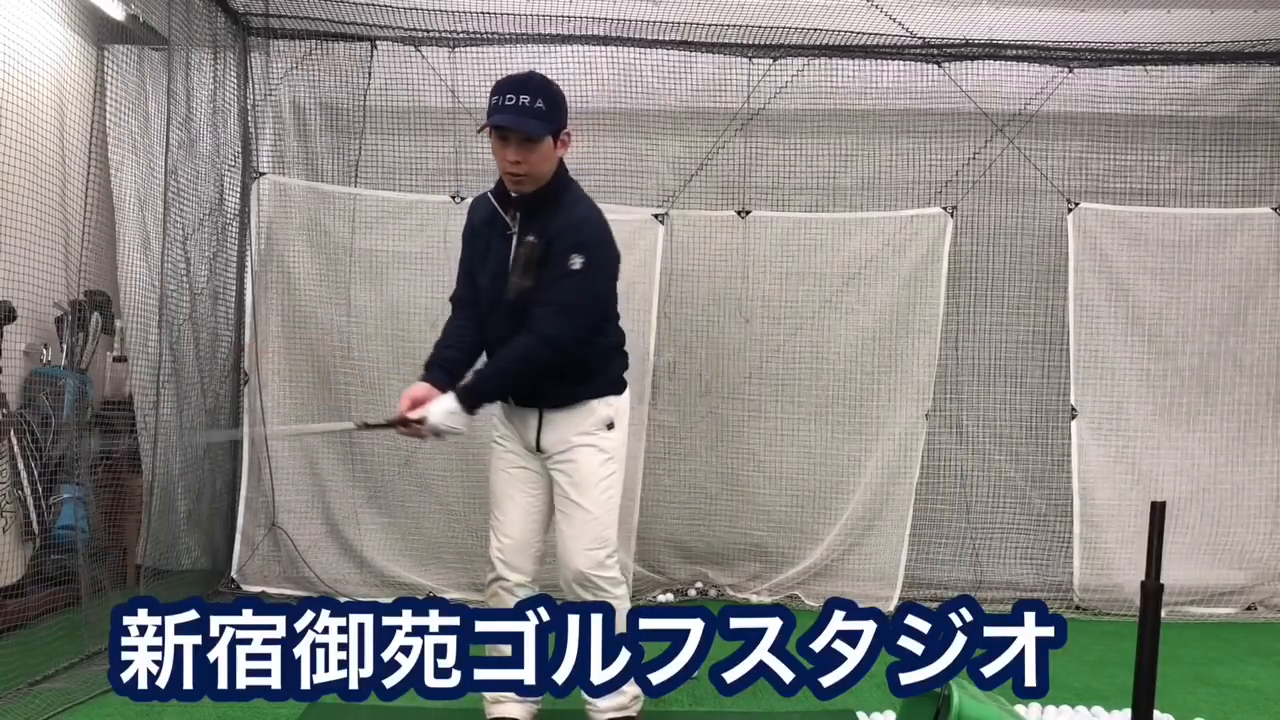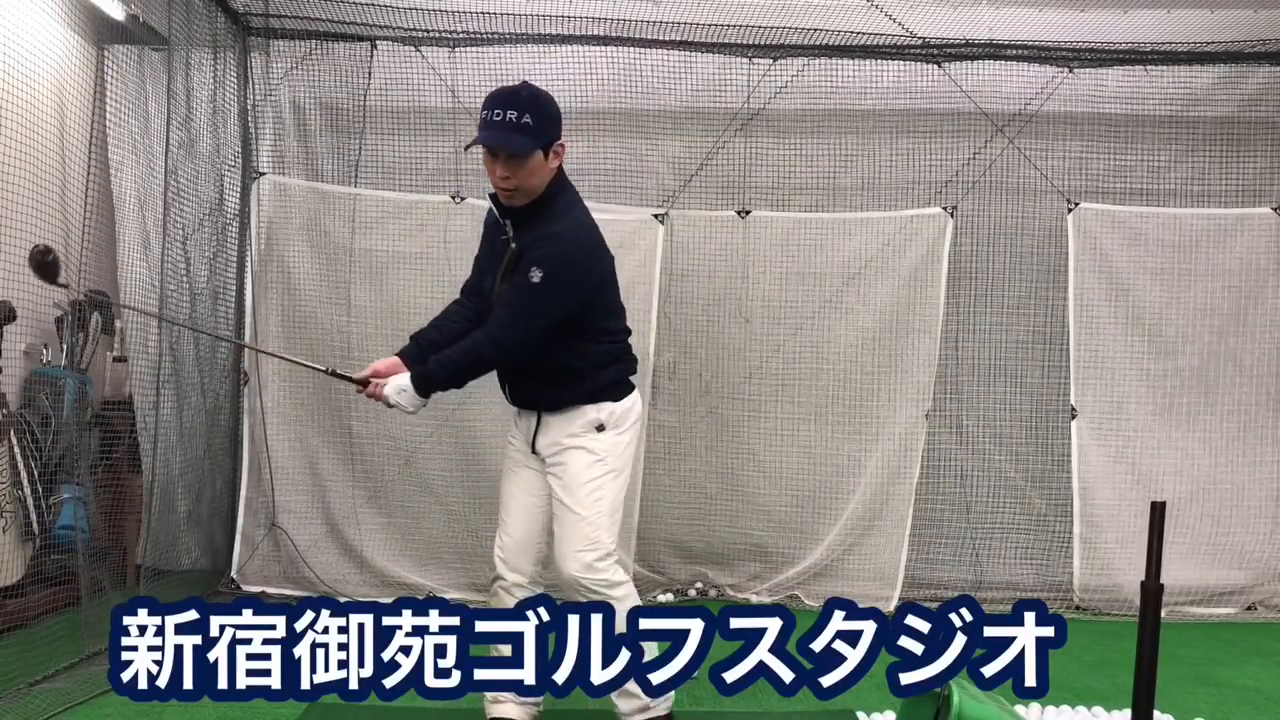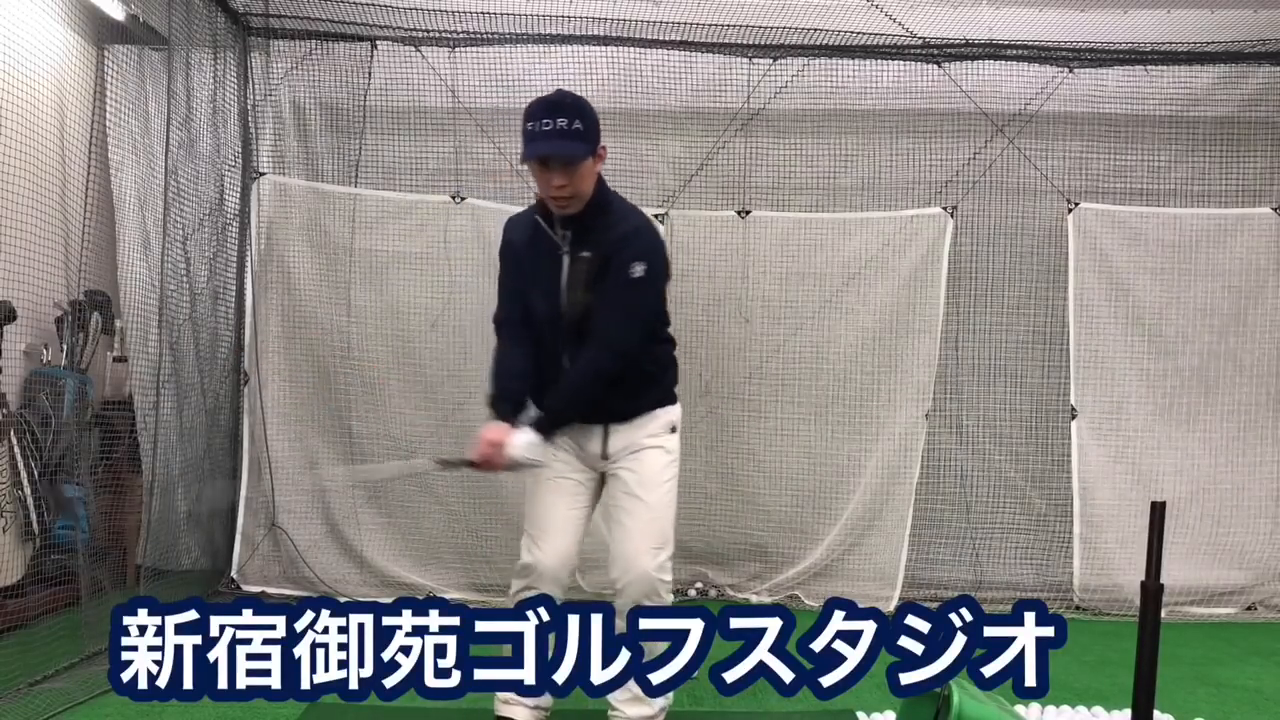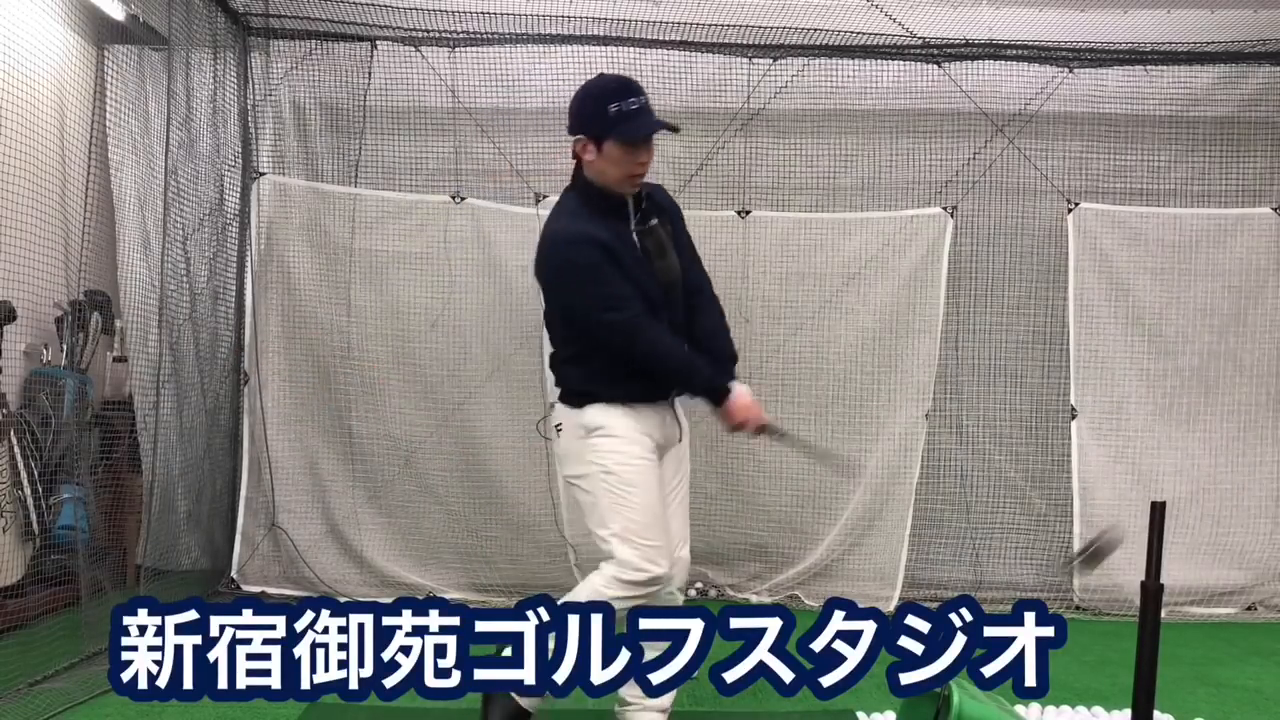
dt=0.3s
person 1, frame 1
left shoulder: (581, 226)
right shoulder: (484, 215)
left elbow: (549, 338)
right elbow: (468, 312)
left wrist: (460, 400)
right wrist: (434, 381)
left hip: (584, 414)
right hip: (511, 416)
left knee: (589, 566)
right knee: (508, 568)
person 1, frame 2
left shoulder: (568, 239)
right shoulder: (505, 216)
left elbow: (503, 339)
right elbow: (474, 306)
left wrist: (421, 384)
right wrist: (409, 359)
left hip: (594, 418)
right hip: (531, 418)
left knee: (587, 567)
right knee: (513, 568)
person 1, frame 3
left shoulder: (634, 238)
right shoulder: (521, 236)
left elbow: (609, 353)
right elbow: (516, 335)
left wrist: (533, 431)
right wrist: (503, 415)
left hip: (642, 426)
right hip: (566, 429)
left knee: (642, 574)
right knee: (542, 567)
person 1, frame 4
left shoulder: (657, 207)
right shoulder: (570, 237)
left elbow: (697, 300)
right elbow: (636, 334)
left wrist: (725, 384)
right wrist: (721, 390)
left hip: (659, 411)
right hip: (602, 420)
left knee: (668, 571)
right knee: (635, 568)
